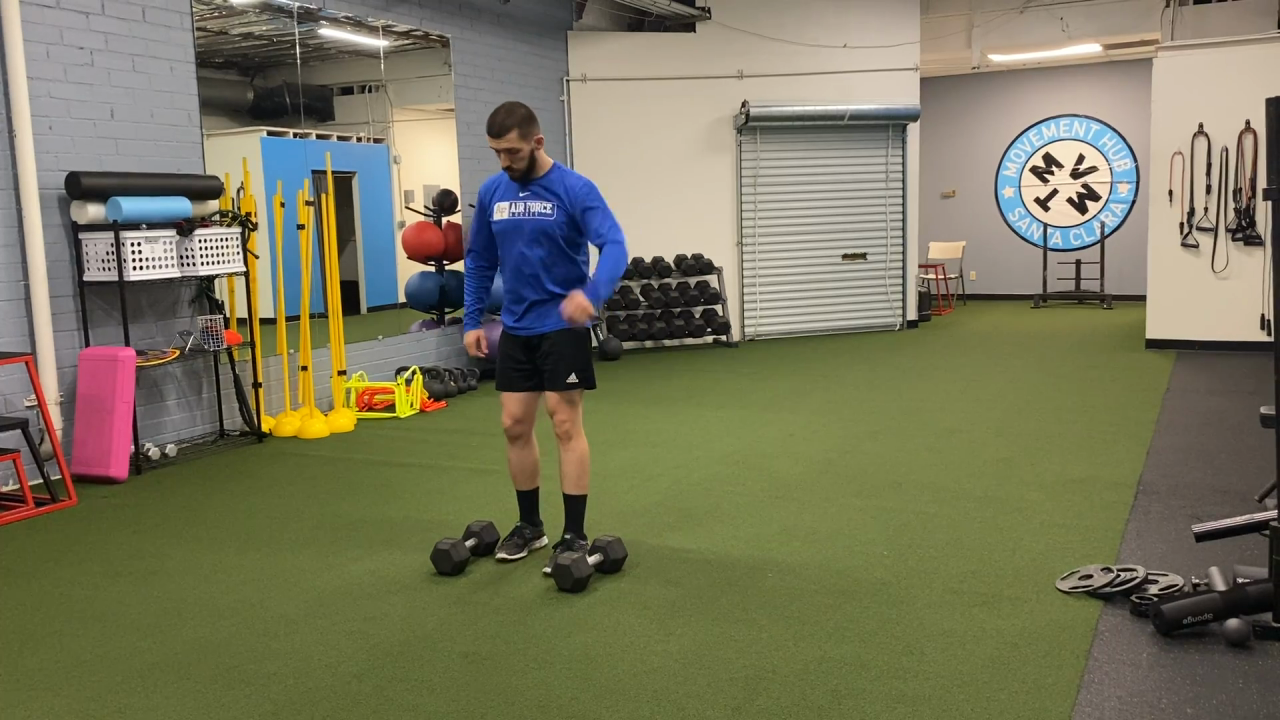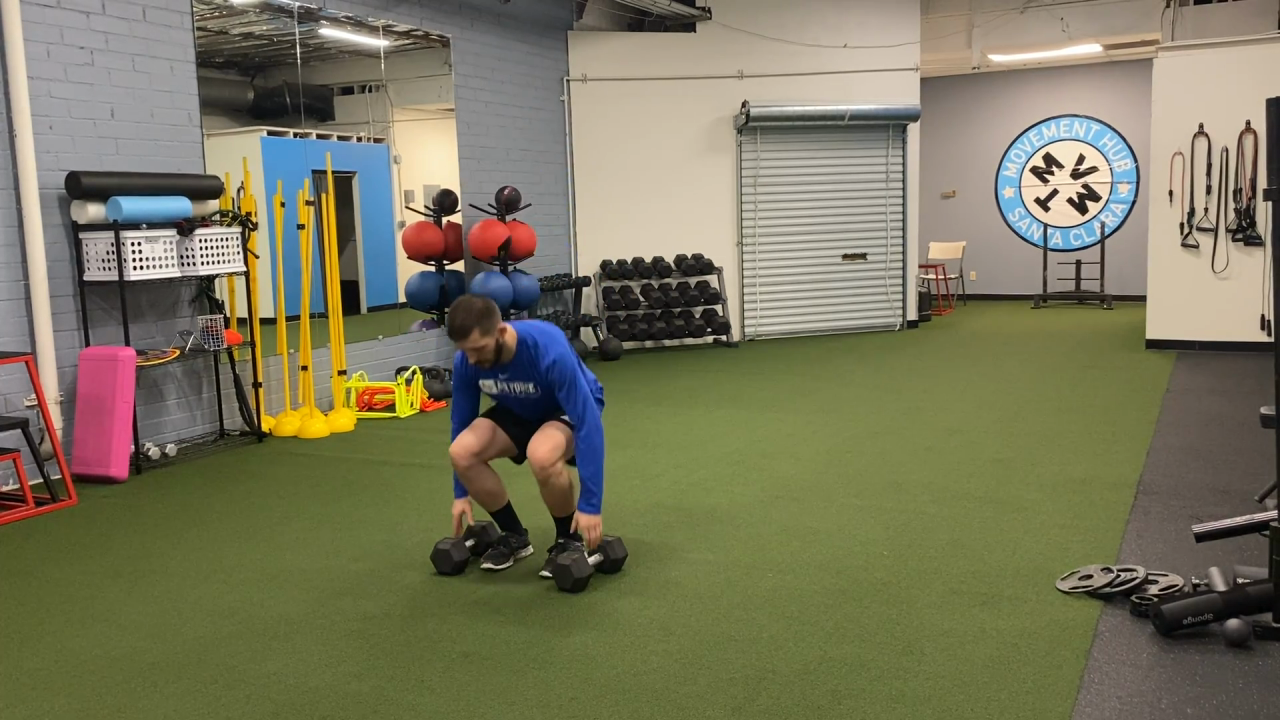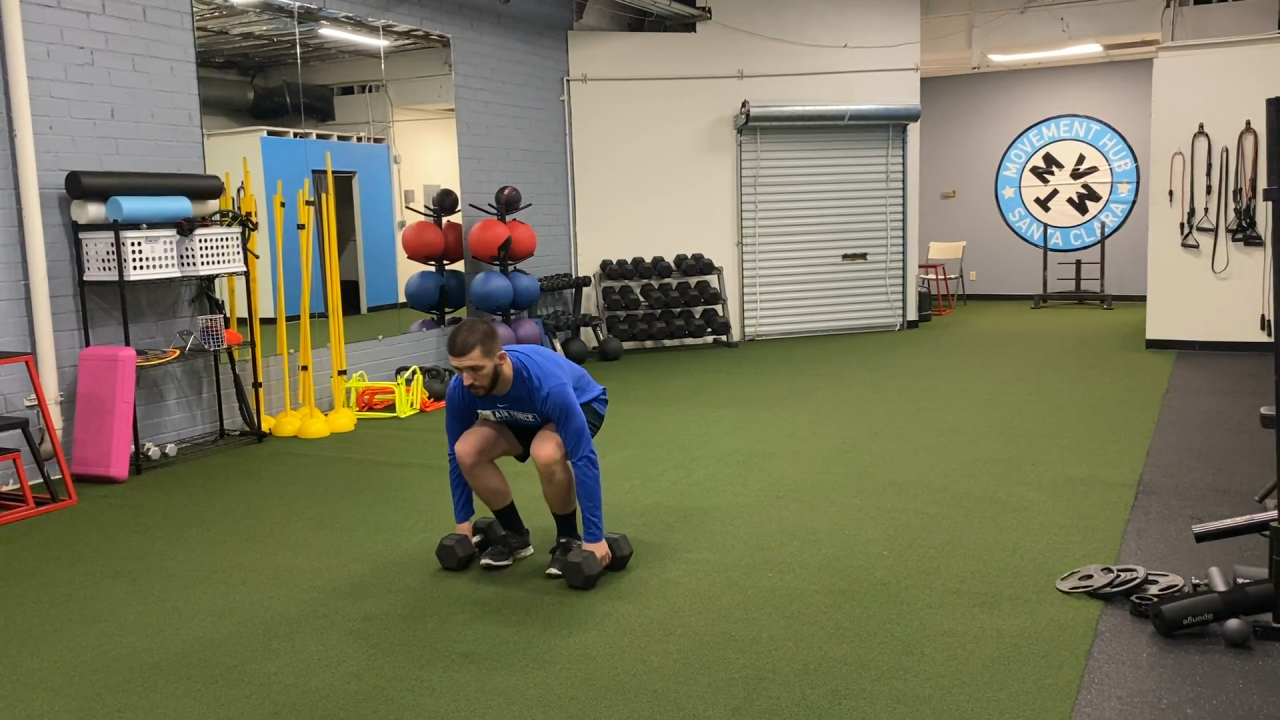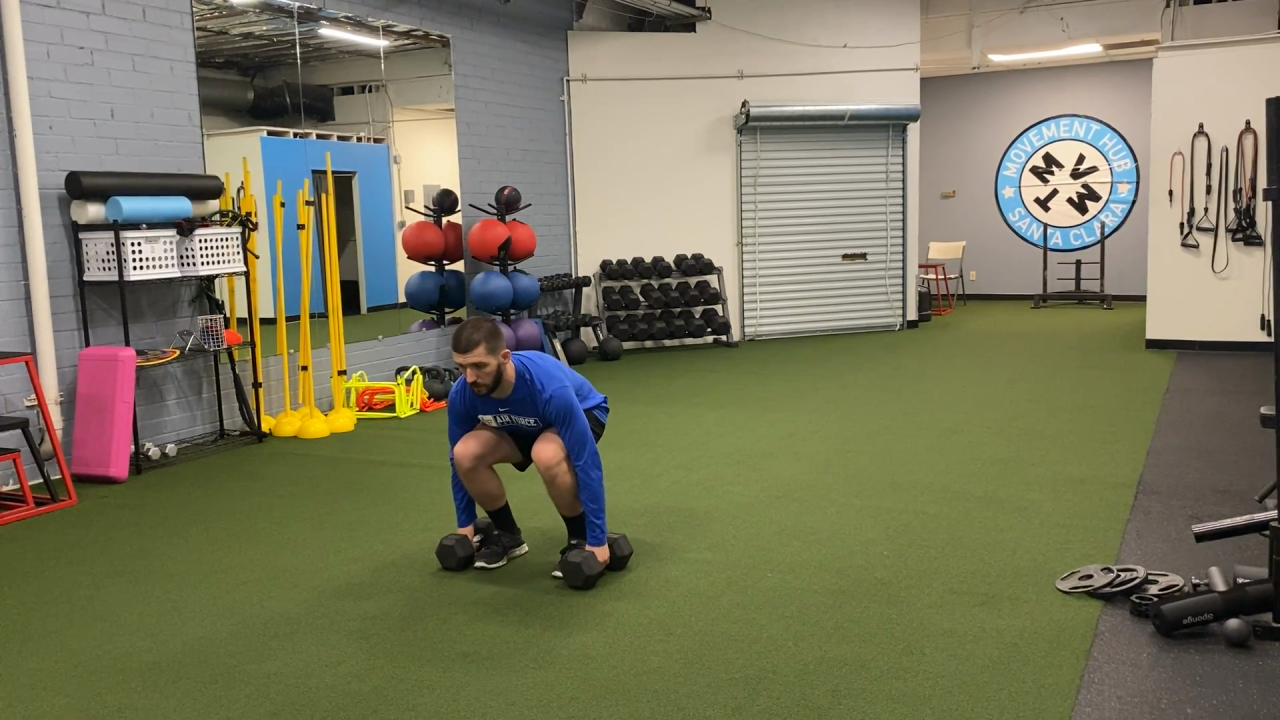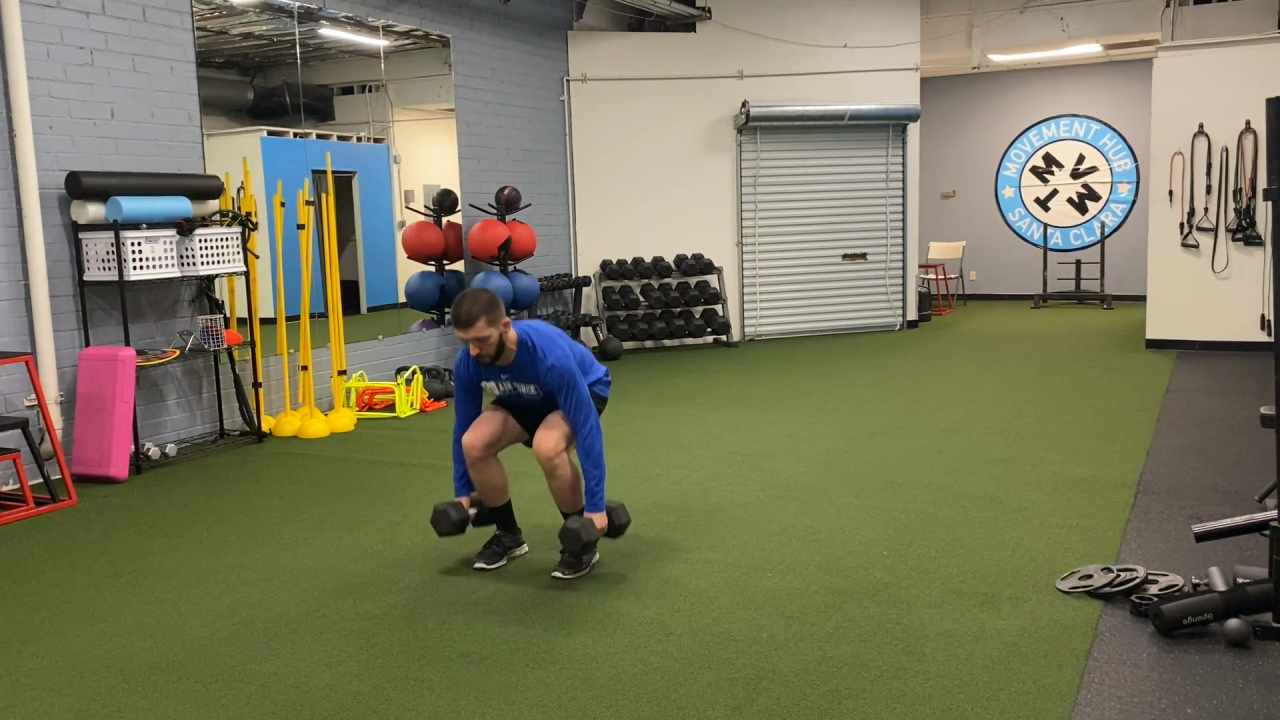
dt=1s
person 1, frame 1
left shoulder: (573, 190)
right shoulder: (491, 192)
left elbow: (614, 250)
right elbow: (478, 262)
left wrist: (591, 294)
right wrist: (473, 320)
left hip: (563, 327)
right hip: (515, 328)
left knee: (566, 426)
right knee: (514, 428)
left ankle: (574, 535)
right ankle: (530, 525)
person 1, frame 2
left shoulder: (549, 352)
right shoulder: (466, 361)
left elbow: (588, 425)
right elbow: (463, 421)
left wrist: (589, 506)
right wrist: (461, 492)
left hip: (571, 407)
right hip: (520, 411)
left knee: (542, 456)
right knee: (462, 453)
left ankle: (569, 540)
right ankle: (514, 535)
person 1, frame 3
left shoulder: (548, 386)
right shoulder: (459, 390)
left elbow: (584, 458)
right elbow: (457, 453)
left wrist: (594, 536)
right wrist: (462, 519)
left hip: (581, 404)
left knee: (546, 453)
right knee: (468, 451)
left ankle: (569, 539)
right ankle: (514, 534)
person 1, frame 4
left shoulder: (550, 390)
right shoulder: (462, 395)
left elbow: (586, 462)
right elbow: (458, 459)
left wrist: (597, 540)
right wrist: (465, 524)
left hip: (583, 412)
left knee: (547, 455)
right knee: (465, 454)
left ankle: (580, 540)
right ankle: (507, 534)
person 1, frame 5
left shoulder: (551, 356)
right shoulder: (467, 362)
left elbow: (587, 428)
right elbow: (463, 426)
left wrist: (596, 506)
right wrist: (462, 492)
left hip: (584, 389)
right hip: (526, 398)
left knee: (548, 446)
right knee: (475, 443)
right ankle: (508, 534)
